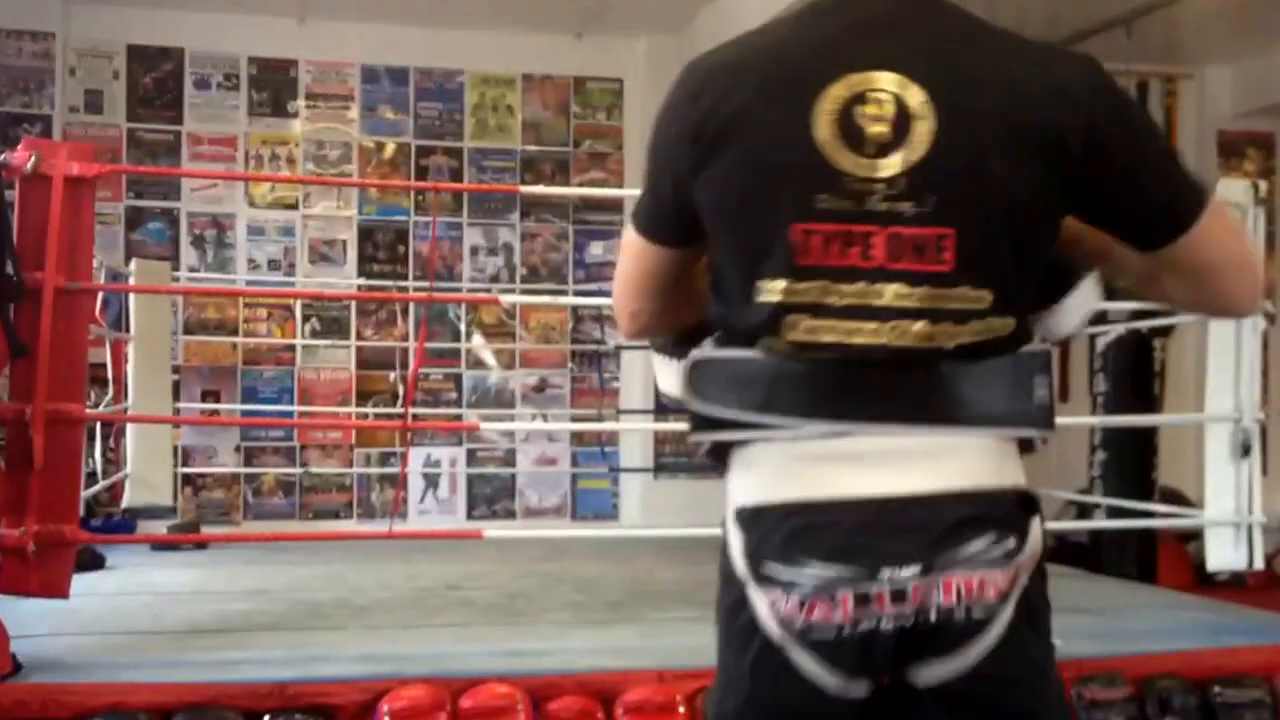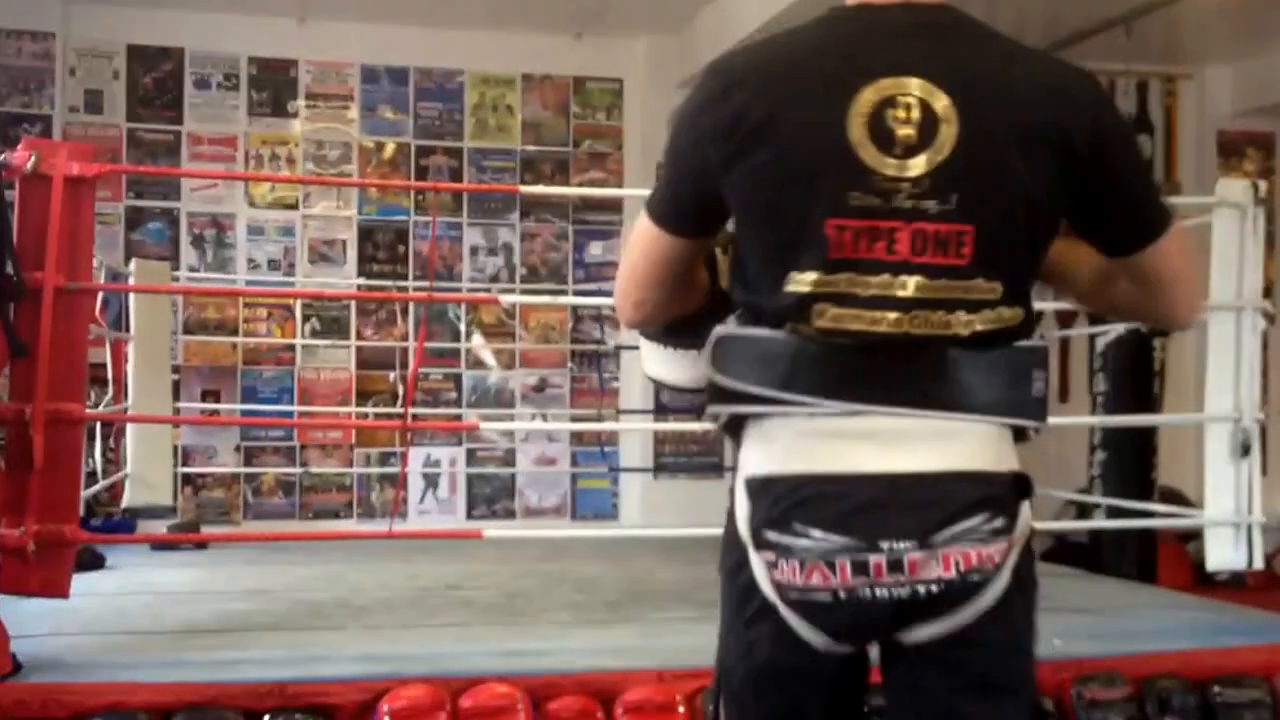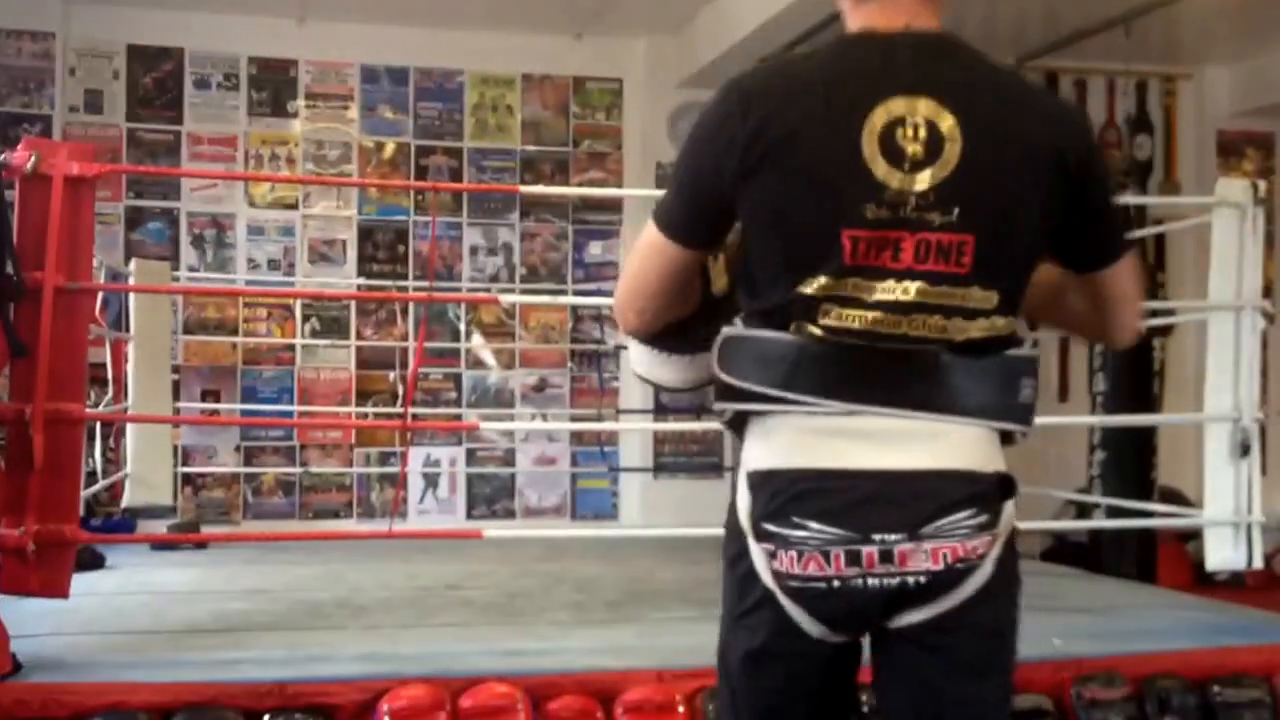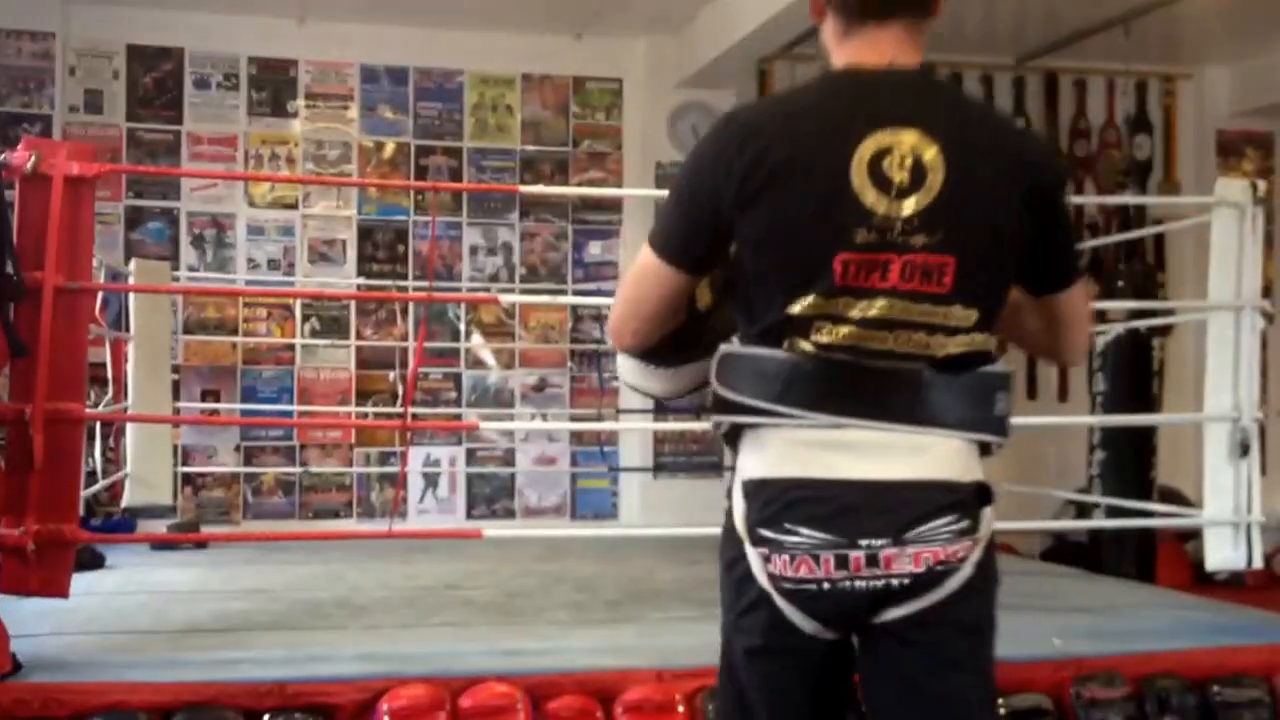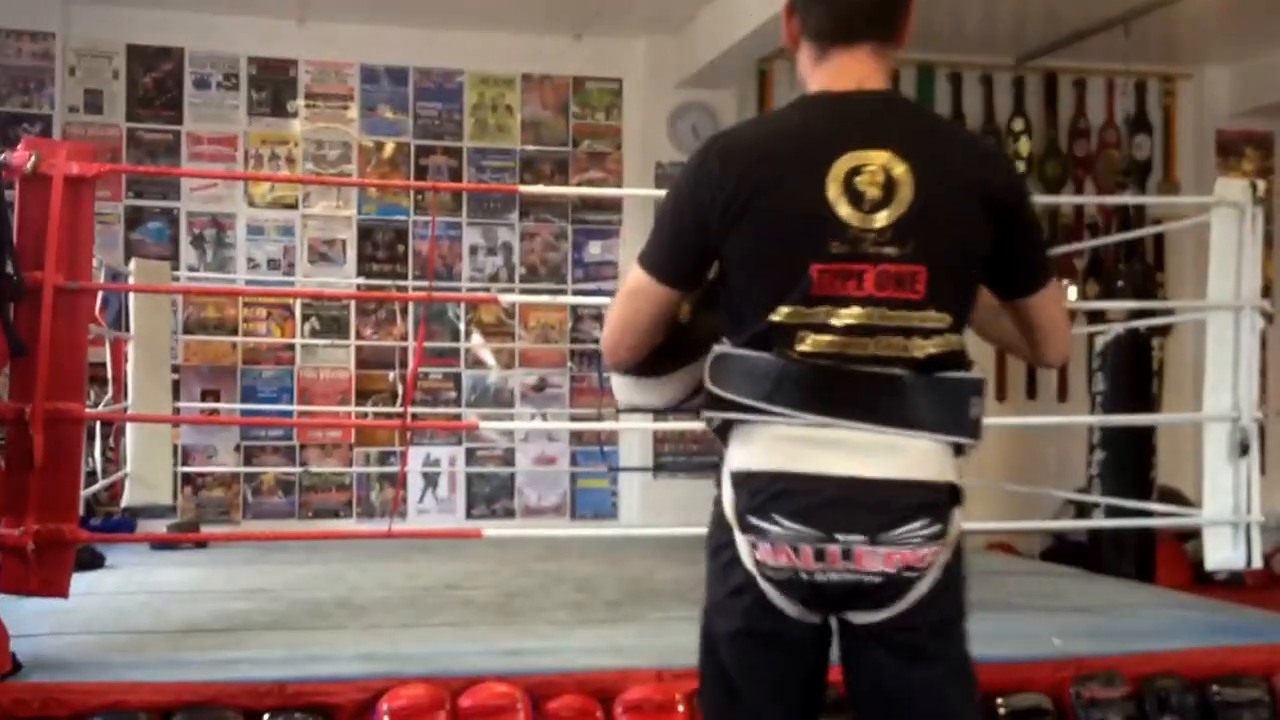
dt=0.1s
person 1, frame 1
left shoulder: (720, 86)
right shoulder: (1054, 88)
left elbow: (639, 315)
right elbow: (1234, 285)
left hip: (790, 535)
right hip: (969, 537)
person 1, frame 2
left shoulder: (743, 86)
right shoulder: (1056, 99)
left elbow: (639, 305)
right elbow: (1174, 301)
left hip: (796, 507)
right hip: (963, 513)
person 1, frame 3
left shoulder: (757, 105)
right shoulder: (1043, 127)
left elbow: (636, 311)
right elbow: (1118, 323)
left hip: (795, 500)
right hip: (952, 511)
person 1, frame 4
left shoulder: (748, 139)
right shoulder: (1016, 158)
left elbow: (630, 330)
right elbow: (1068, 343)
left hip: (786, 510)
right hip: (934, 519)
person 1, frame 5
left shoulder: (732, 162)
right shoulder: (979, 173)
left elbow: (622, 348)
right elbow: (1051, 346)
left hip: (772, 508)
right hip: (908, 515)
